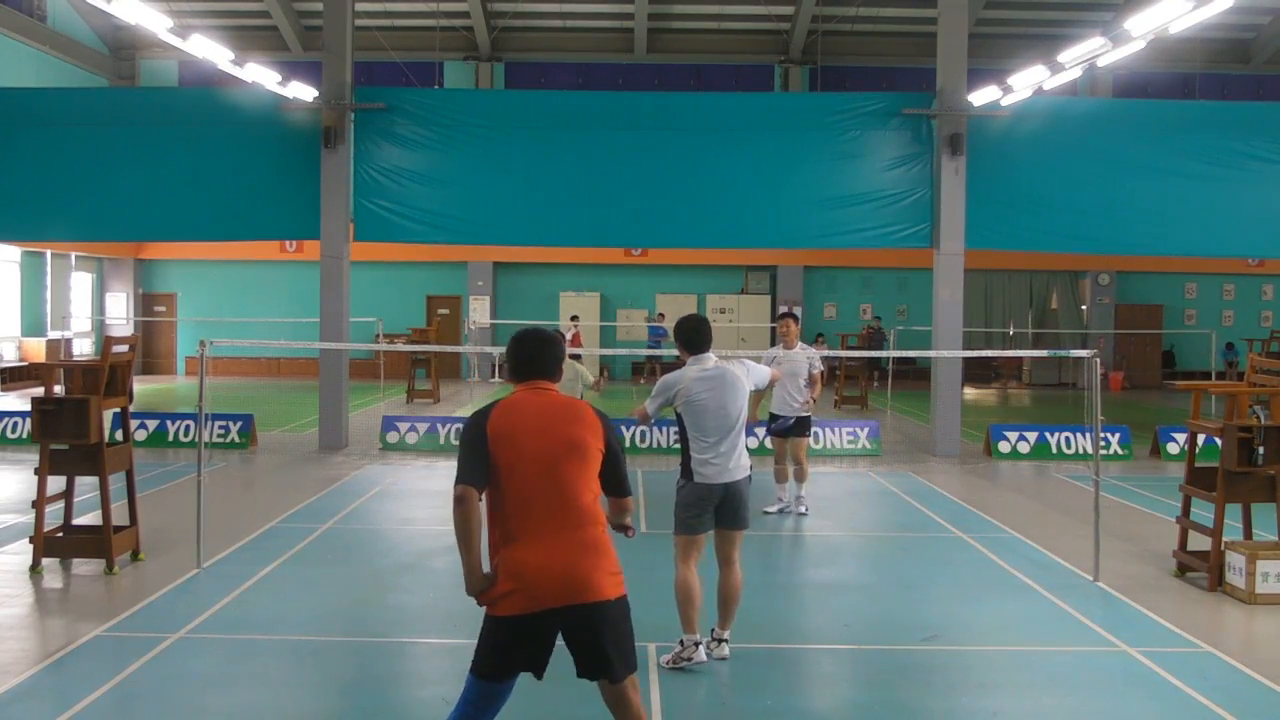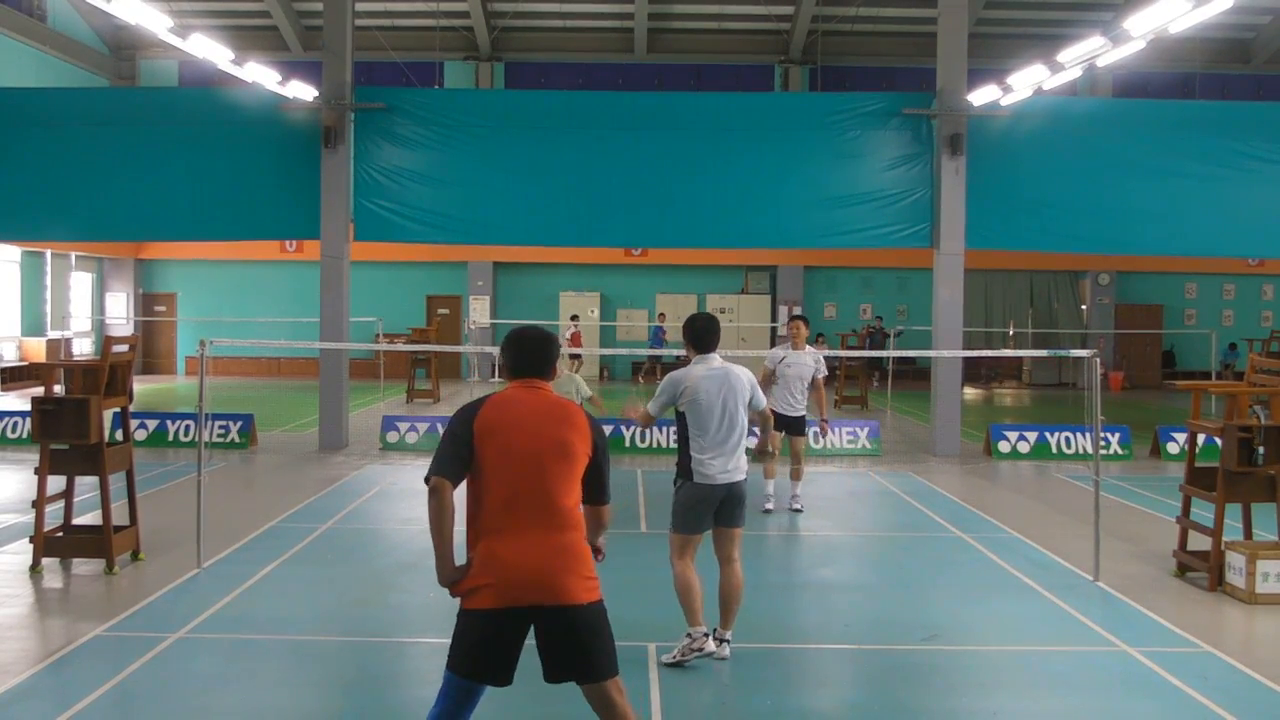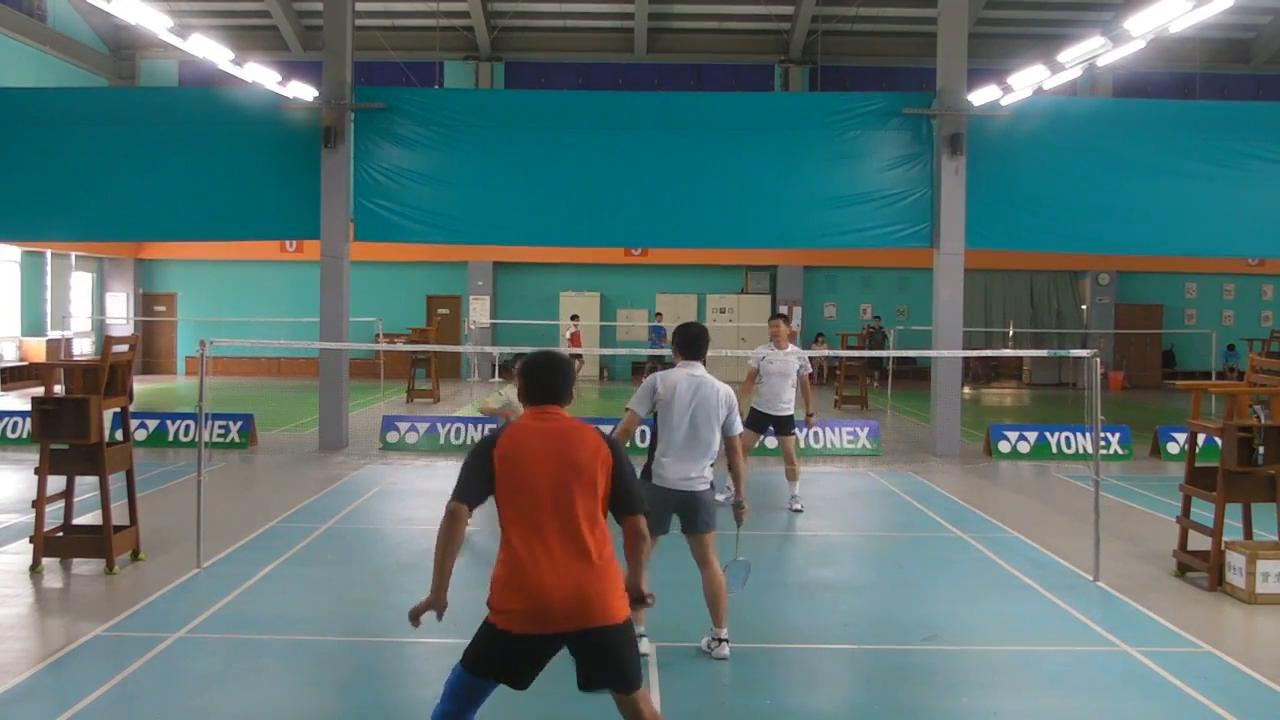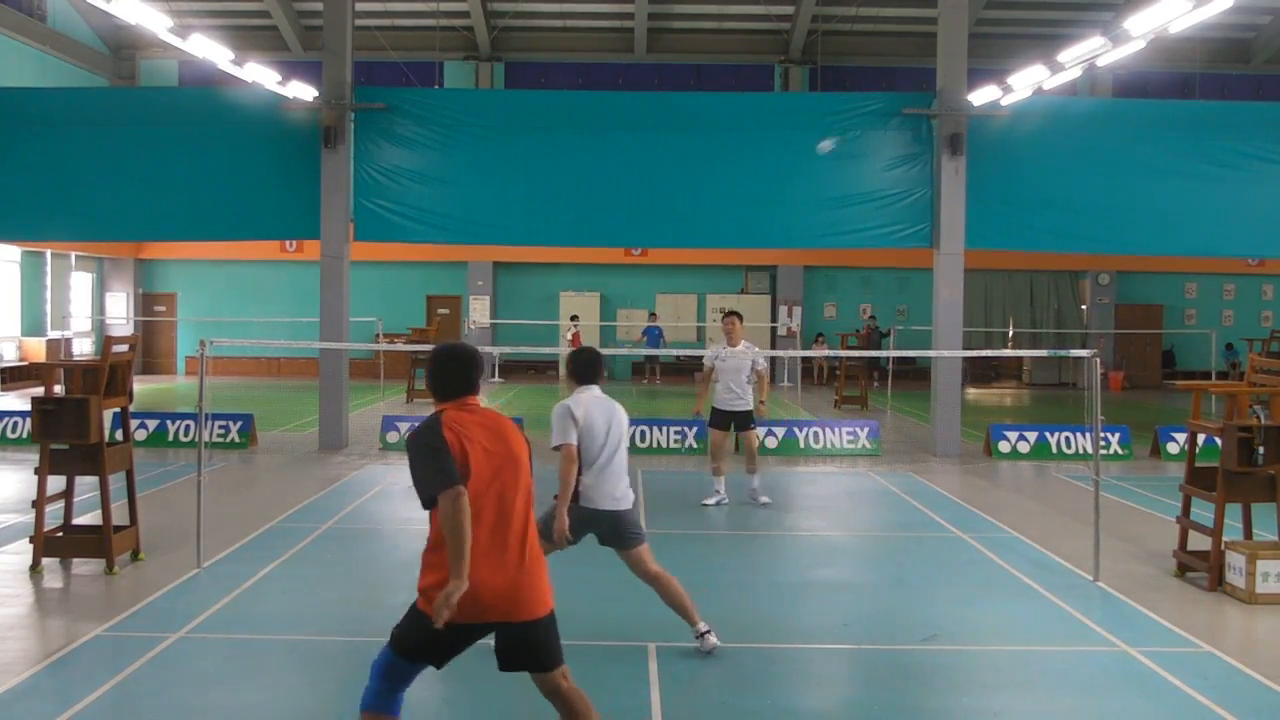
dt=0.4s
person 1, frame 1
left shoulder: (485, 421)
right shoulder: (593, 419)
left elbow: (465, 498)
right elbow: (622, 503)
left wrist: (474, 575)
right wrist: (620, 521)
left hip: (517, 584)
right hip: (592, 578)
person 1, frame 2
left shoulder: (475, 414)
right shoulder: (583, 421)
left elbow: (440, 488)
right elbow: (600, 513)
left wrist: (446, 565)
right wrist: (593, 539)
left hip: (493, 580)
right hip: (568, 580)
person 1, frame 3
left shoulder: (496, 444)
right shoulder: (602, 443)
left elbow: (456, 514)
right elbow: (637, 528)
left wrist: (438, 590)
right wrist: (635, 581)
left hip: (524, 602)
right hip: (598, 601)
person 1, frame 4
left shoulder: (429, 435)
right shoulder: (512, 430)
left elbow: (454, 500)
left wrist: (458, 579)
left hip: (464, 595)
right hip: (525, 589)
left knee: (387, 677)
right knee: (559, 686)
person 2, frame 1
left shoulder: (674, 382)
right shoulder: (741, 370)
left elbow: (644, 415)
right elbow: (774, 376)
left wrist: (637, 412)
left hip: (698, 480)
right hip: (737, 478)
left knee: (686, 563)
right knee: (730, 561)
left ankle: (691, 644)
right ankle: (721, 638)
person 2, frame 2
left shoulder: (679, 379)
right shoulder: (742, 376)
left elbow: (647, 421)
right elbow: (766, 417)
left wrist: (635, 414)
right wrist: (765, 442)
left hip: (697, 480)
right hip: (735, 478)
left knee: (682, 559)
right knee: (730, 560)
left ankle: (698, 635)
right ankle: (723, 637)
person 2, frame 3
left shoulder: (659, 381)
right shoulder: (724, 392)
left elbow: (627, 427)
right elbow: (734, 450)
right wrist: (739, 496)
left hip: (659, 482)
right hip: (699, 486)
right knee: (708, 562)
left ankle: (637, 635)
right ankle: (720, 637)
person 2, frame 4
left shoulder: (566, 408)
right shoulder: (616, 409)
left elbow: (569, 460)
left wrist: (560, 511)
left hip: (584, 503)
right hip: (620, 503)
right knee: (650, 571)
right ankle: (702, 631)
person 3, frame 1
left shoulder: (810, 354)
right shoulder: (771, 355)
left elbow: (817, 383)
left wrist: (812, 399)
right wrist: (754, 409)
left hip: (800, 414)
right hip: (777, 413)
left knee: (798, 458)
right knee: (779, 458)
left ankle: (800, 498)
right ankle: (783, 501)
person 3, frame 2
left shoulder: (816, 358)
right shoulder: (777, 353)
left elbow: (819, 389)
right elbow: (765, 382)
left wrist: (823, 418)
left hip: (798, 414)
right hip: (775, 410)
left knee: (797, 457)
left ankle: (795, 497)
right ankle: (769, 497)
person 3, frame 3
left shoulder: (799, 356)
right shoulder: (760, 353)
left elbow: (805, 385)
right elbow: (749, 381)
left wrist: (810, 413)
right wrist: (738, 403)
left hip: (785, 413)
right hip: (759, 409)
left knee: (790, 455)
right knee: (742, 449)
left ankle: (794, 497)
right ankle: (730, 489)
person 3, frame 4
left shoulder: (752, 352)
right shoulder: (715, 352)
left elbow: (763, 378)
right elbow: (706, 379)
left wrist: (762, 401)
right wrist: (700, 402)
left hip: (744, 408)
right hip: (720, 408)
left knee: (751, 450)
right knee: (716, 450)
left ankle: (754, 489)
right ankle: (719, 492)
